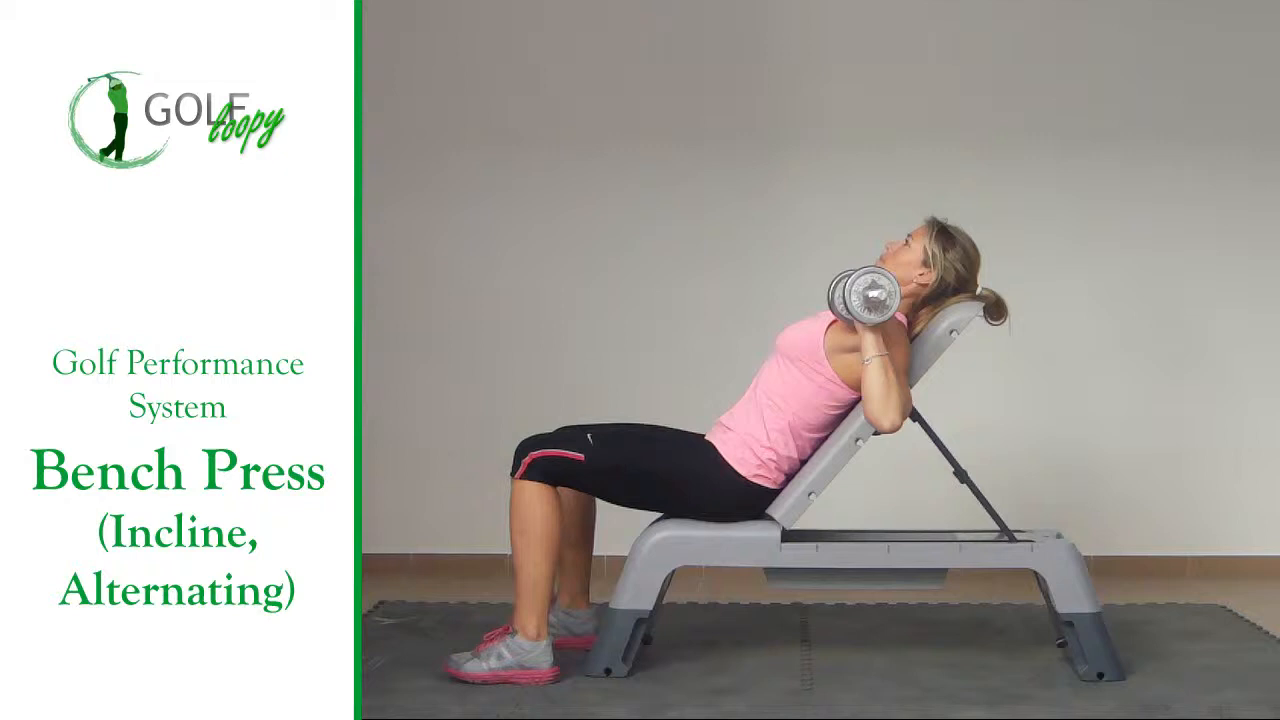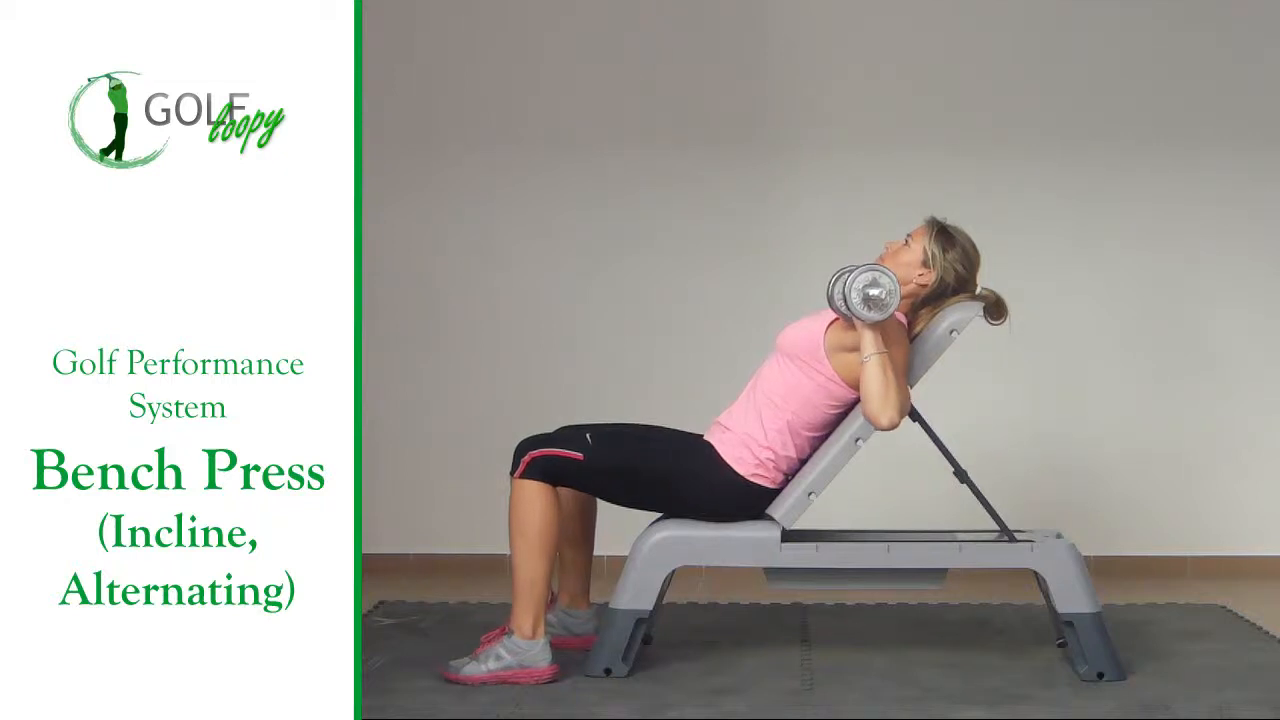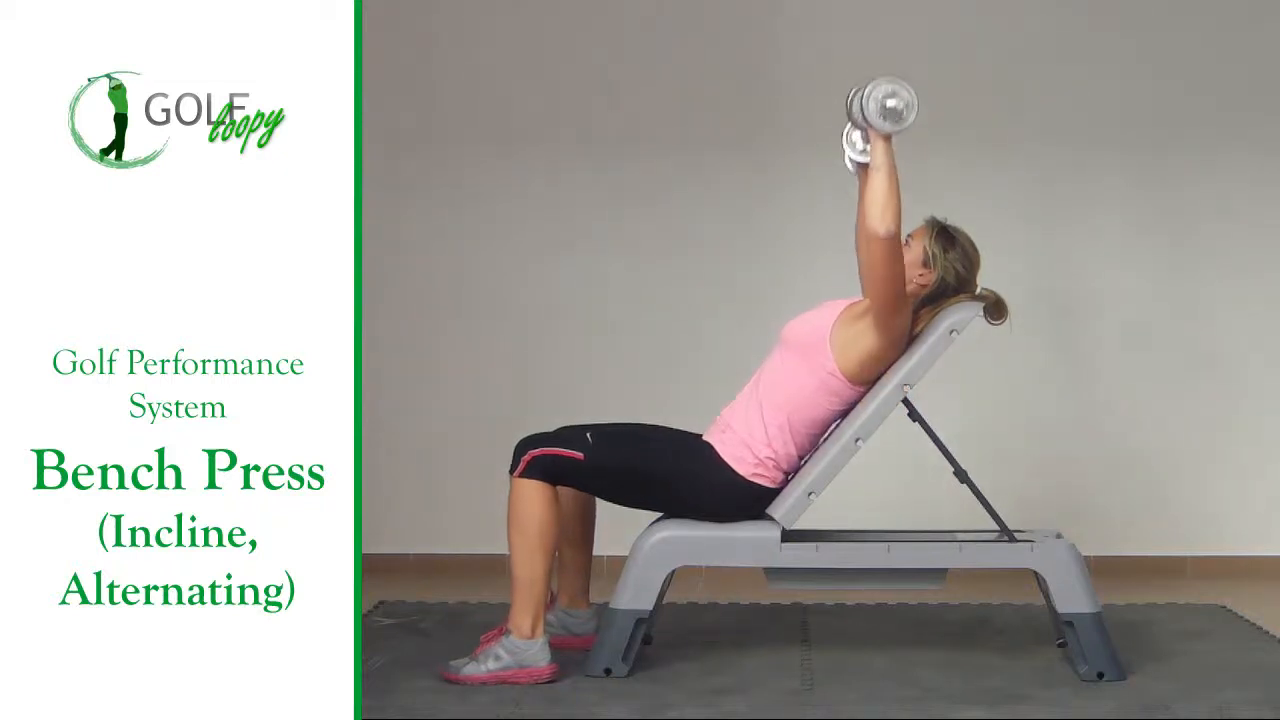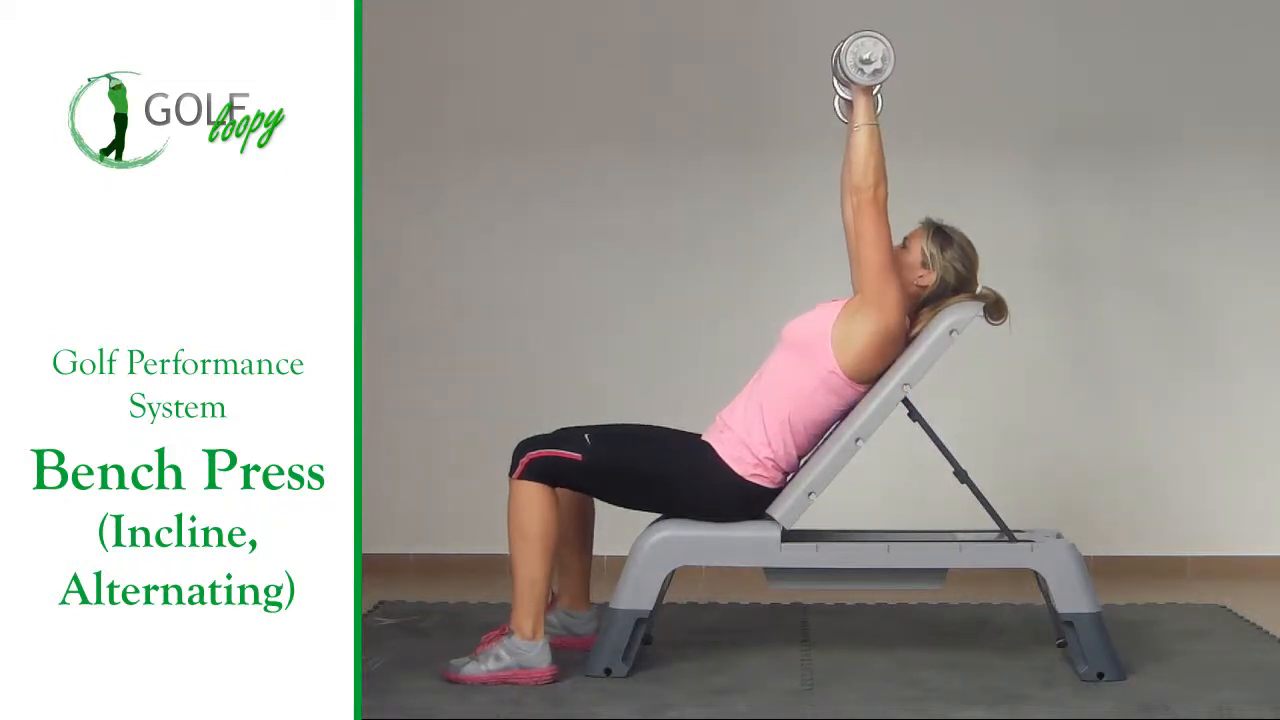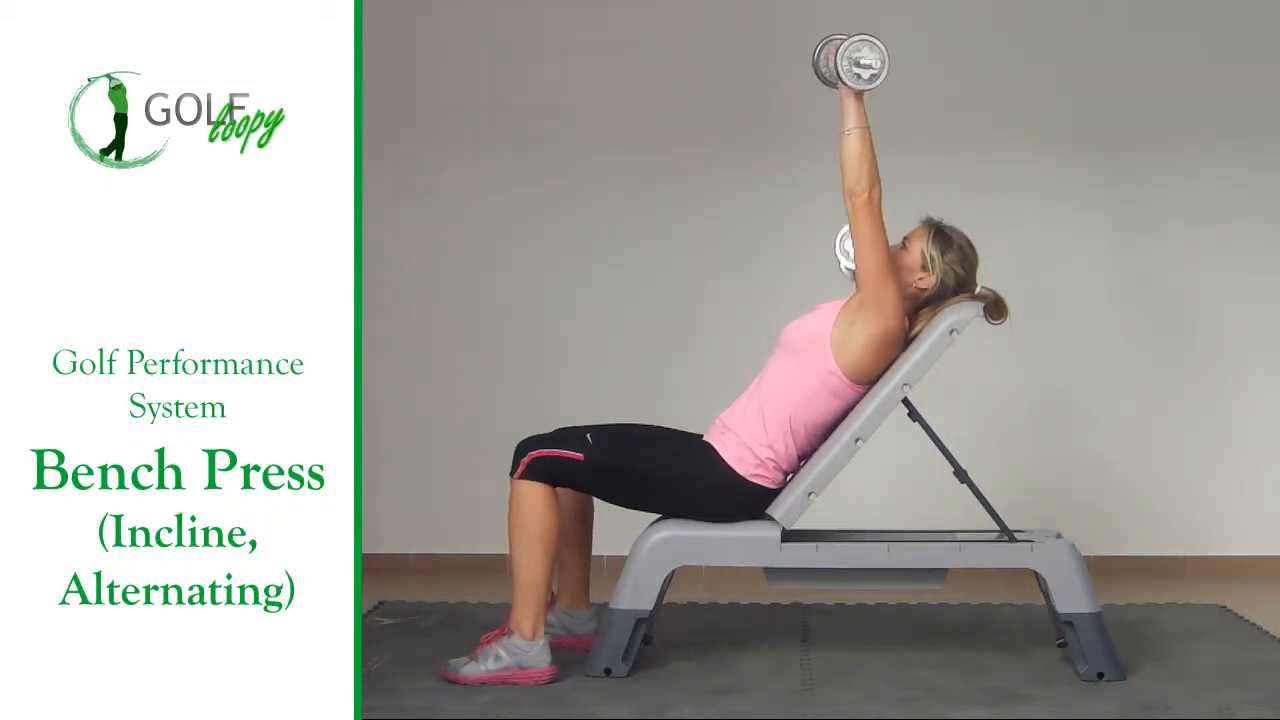
dt=0.7s
person 1, frame 1
left shoulder: (889, 335)
right shoulder: (878, 325)
left elbow: (887, 417)
left wrist: (870, 332)
right wrist: (866, 318)
left hip: (731, 476)
right hip: (730, 459)
left knee: (537, 459)
right knee: (564, 451)
left ankle: (527, 644)
right ankle: (571, 613)
person 1, frame 2
left shoulder: (888, 334)
right shoulder: (879, 323)
left elbow: (885, 414)
left wrist: (868, 329)
right wrist: (865, 321)
left hip: (730, 474)
right hip: (730, 460)
left knee: (538, 458)
right knee: (566, 451)
left ankle: (525, 644)
right ankle: (572, 612)
person 1, frame 3
left shoulder: (888, 325)
right shoulder: (876, 317)
left elbow: (879, 234)
right elbow: (878, 235)
left wrist: (881, 146)
right wrist: (870, 170)
left hip: (729, 478)
right hip: (729, 464)
left knee: (536, 457)
right knee: (561, 450)
left ankle: (525, 644)
right ankle: (572, 613)
person 1, frame 4
left shoulder: (883, 317)
right shoulder: (873, 315)
left elbow: (867, 197)
right elbow: (855, 206)
left wrist: (864, 100)
right wrist: (857, 109)
left hip: (729, 478)
right hip: (728, 462)
left knee: (536, 459)
right knee: (563, 453)
left ankle: (526, 644)
right ankle: (573, 613)
person 1, frame 5
left shoulder: (882, 318)
right shoulder: (875, 322)
left elbow: (862, 197)
left wrist: (853, 98)
left hip: (730, 478)
right hip: (729, 461)
left knee: (535, 459)
right knee: (560, 450)
left ankle: (525, 645)
right ankle: (572, 613)
